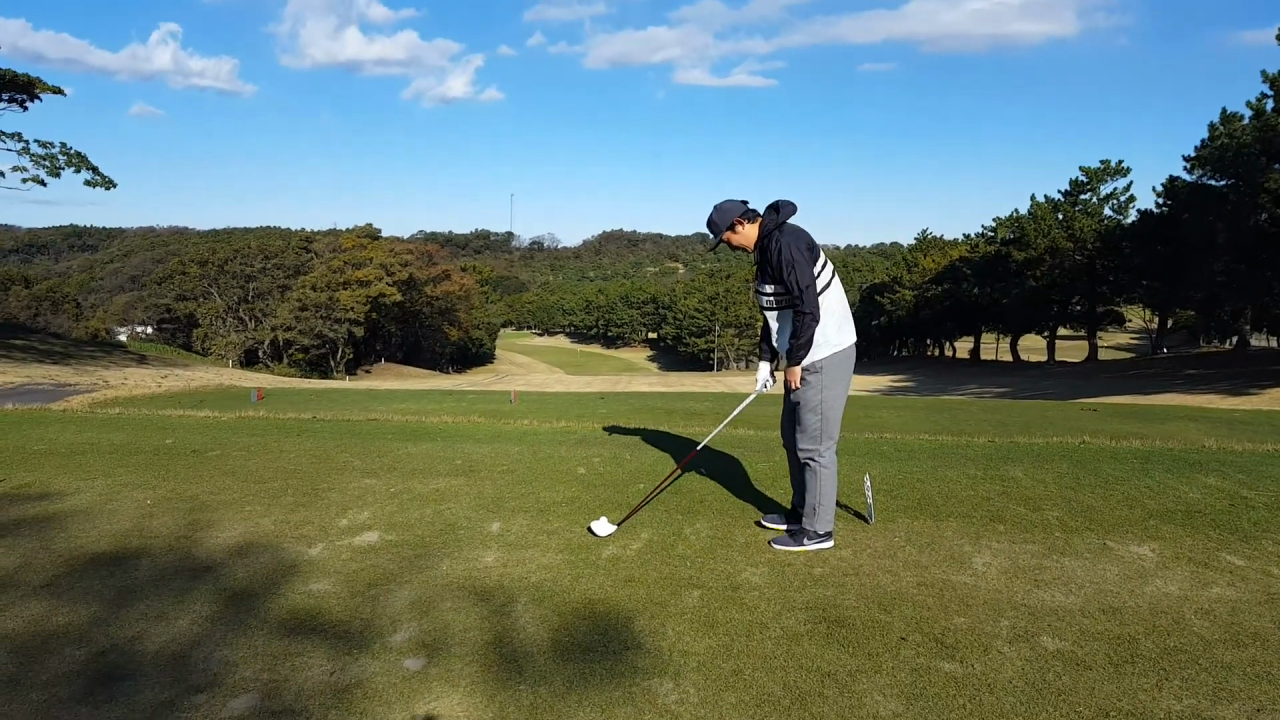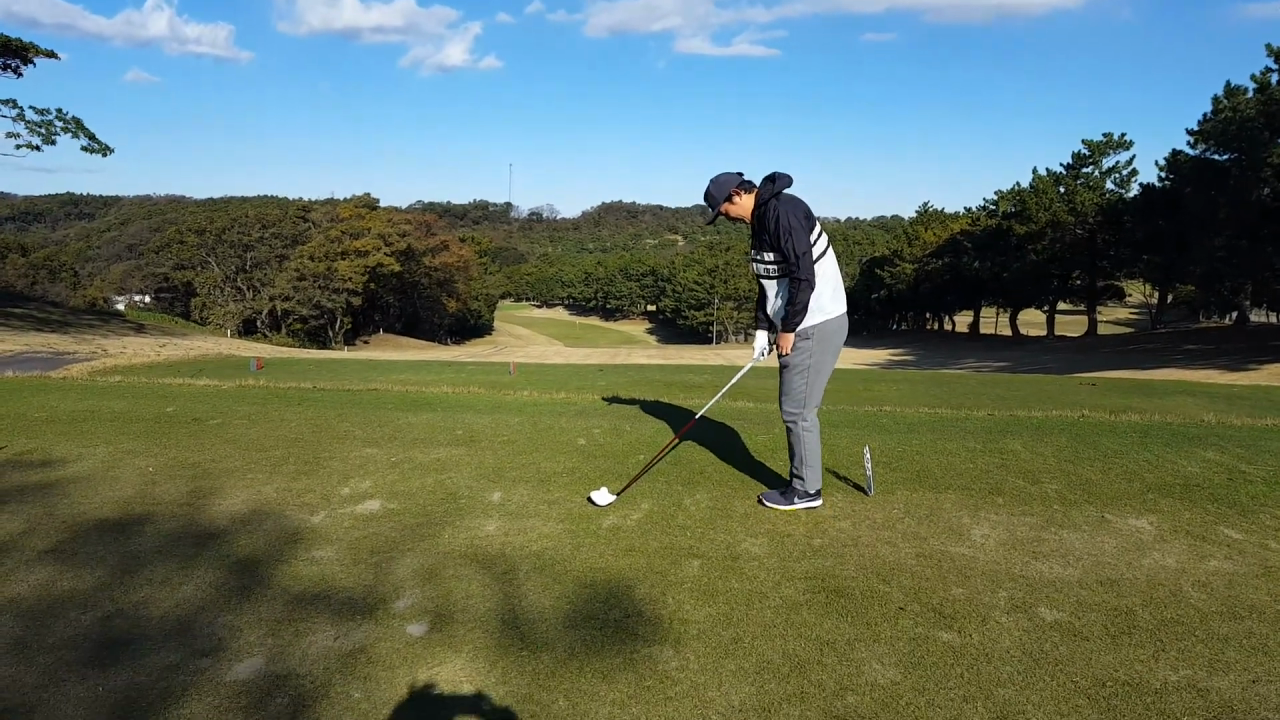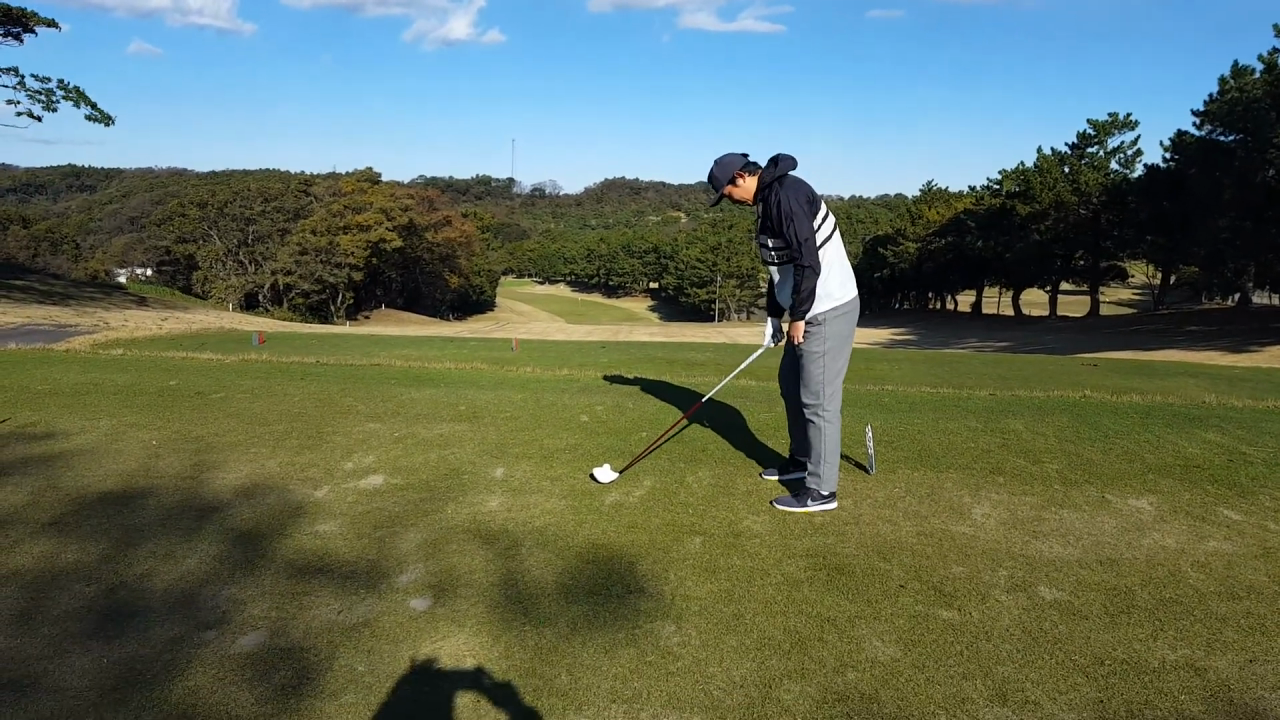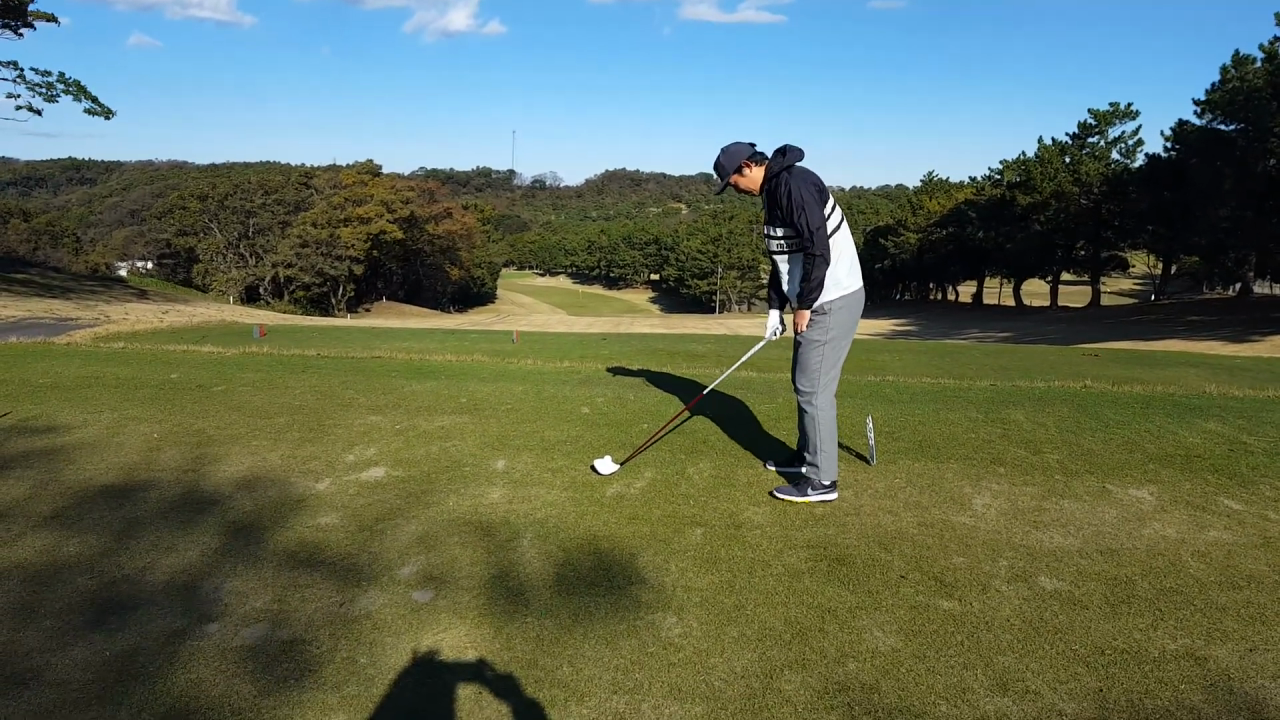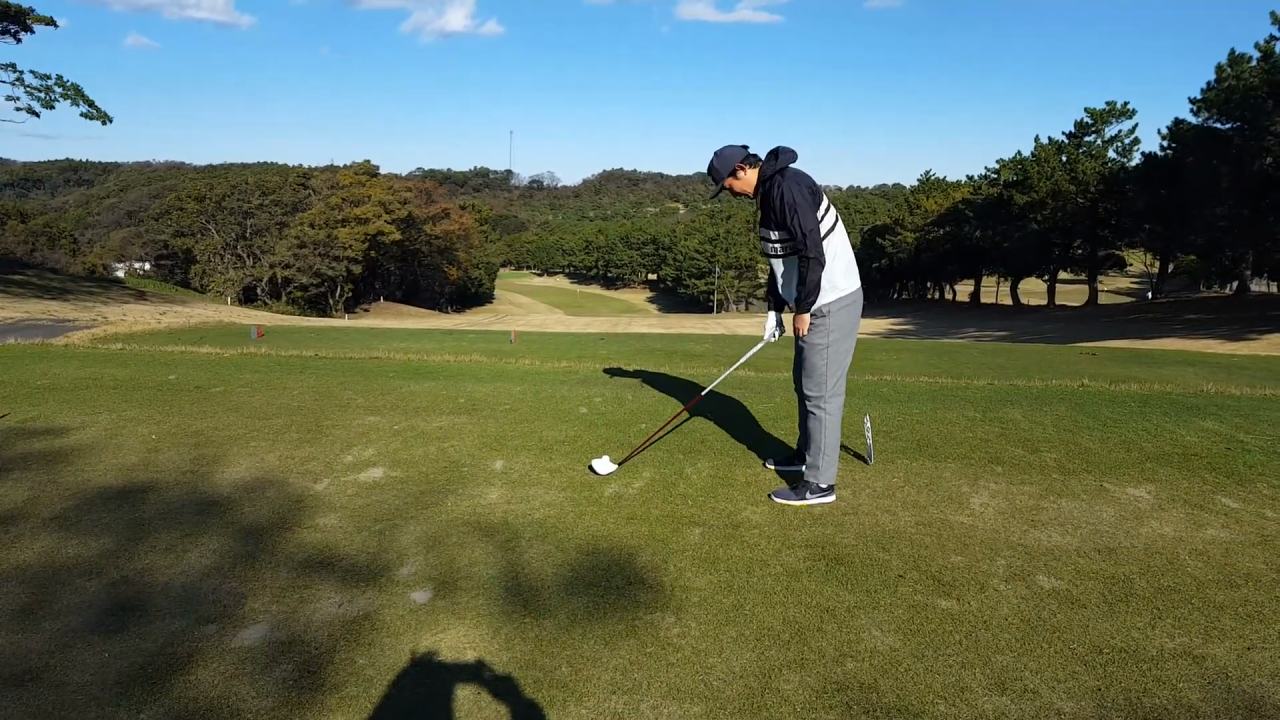
dt=0.5s
person 1, frame 1
left shoulder: (786, 242)
right shoulder: (766, 247)
left elbow: (808, 309)
right elbow: (774, 311)
left wrist: (794, 361)
right wrist: (767, 360)
left hip: (823, 357)
right hip: (805, 356)
left knee: (815, 446)
right knee: (793, 438)
left ankle: (817, 530)
right ankle: (801, 513)
person 1, frame 2
left shoulder: (783, 211)
right shoulder: (761, 219)
left elbow: (804, 276)
right elbow: (769, 281)
left wrist: (787, 328)
right wrist: (763, 329)
left hip: (816, 323)
right hip: (801, 324)
left knee: (798, 409)
right knee: (793, 408)
left ankle: (808, 489)
right ankle: (800, 483)
person 1, frame 3
left shoulder: (786, 194)
right shoulder: (770, 199)
left elbow: (808, 262)
left wrist: (797, 316)
right wrist: (774, 316)
left hip: (827, 310)
right hip: (811, 310)
left knee: (819, 399)
right knee: (791, 385)
left ankle: (822, 490)
right ankle: (801, 461)
person 1, frame 4
left shoulder: (795, 184)
right shoulder: (775, 190)
left elbow: (818, 250)
right elbow: (782, 257)
left wrist: (804, 305)
right wrist: (775, 308)
left hip: (832, 300)
right hip: (816, 301)
left knee: (813, 387)
right knee: (806, 382)
left ankle: (822, 479)
right ankle: (807, 455)
person 1, frame 5
left shoulder: (788, 186)
right shoulder: (770, 192)
left elbow: (813, 253)
right elbow: (781, 258)
left wrist: (802, 309)
right wrist: (774, 310)
left hip: (831, 302)
right hip: (816, 302)
left knee: (822, 391)
right knee: (806, 383)
left ankle: (820, 483)
right ankle: (807, 454)
